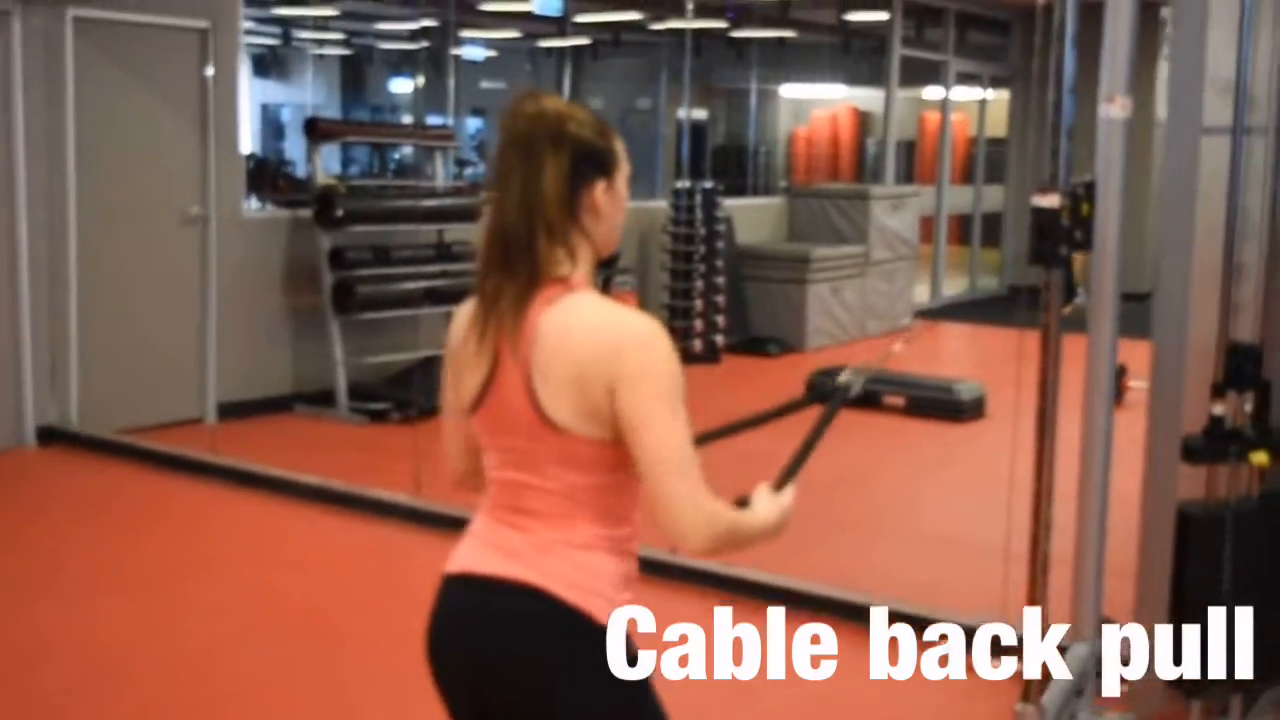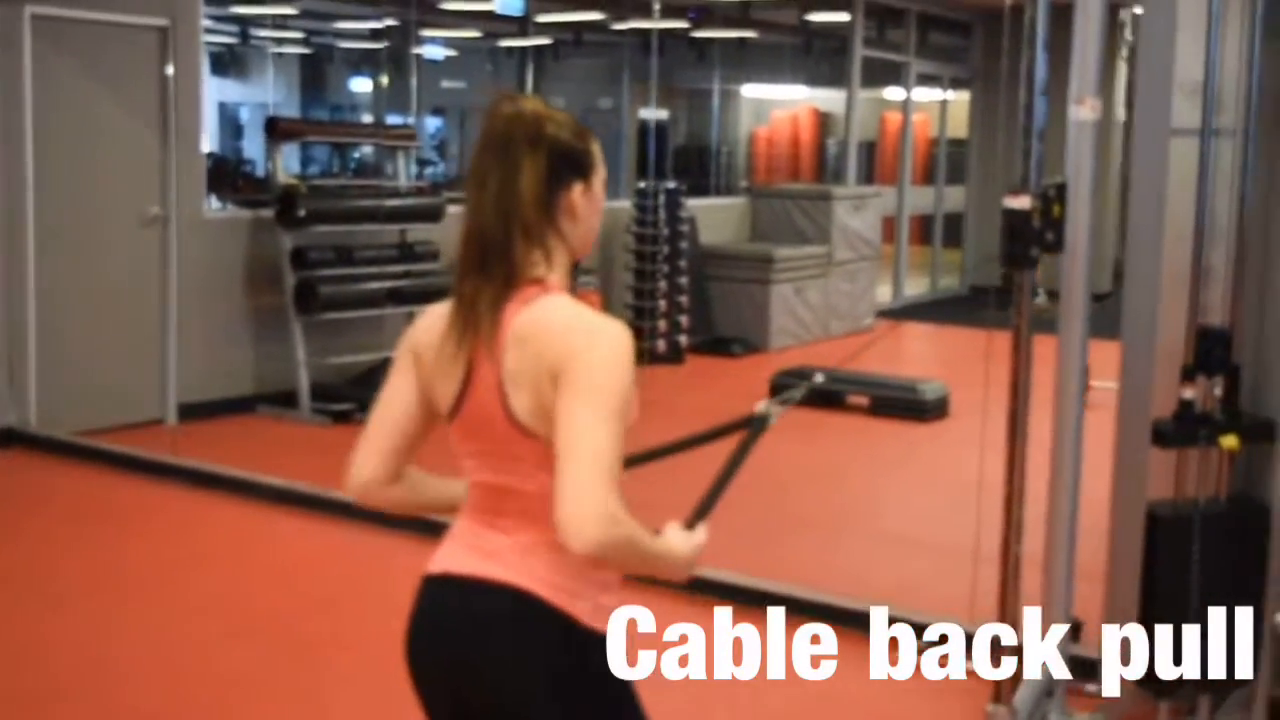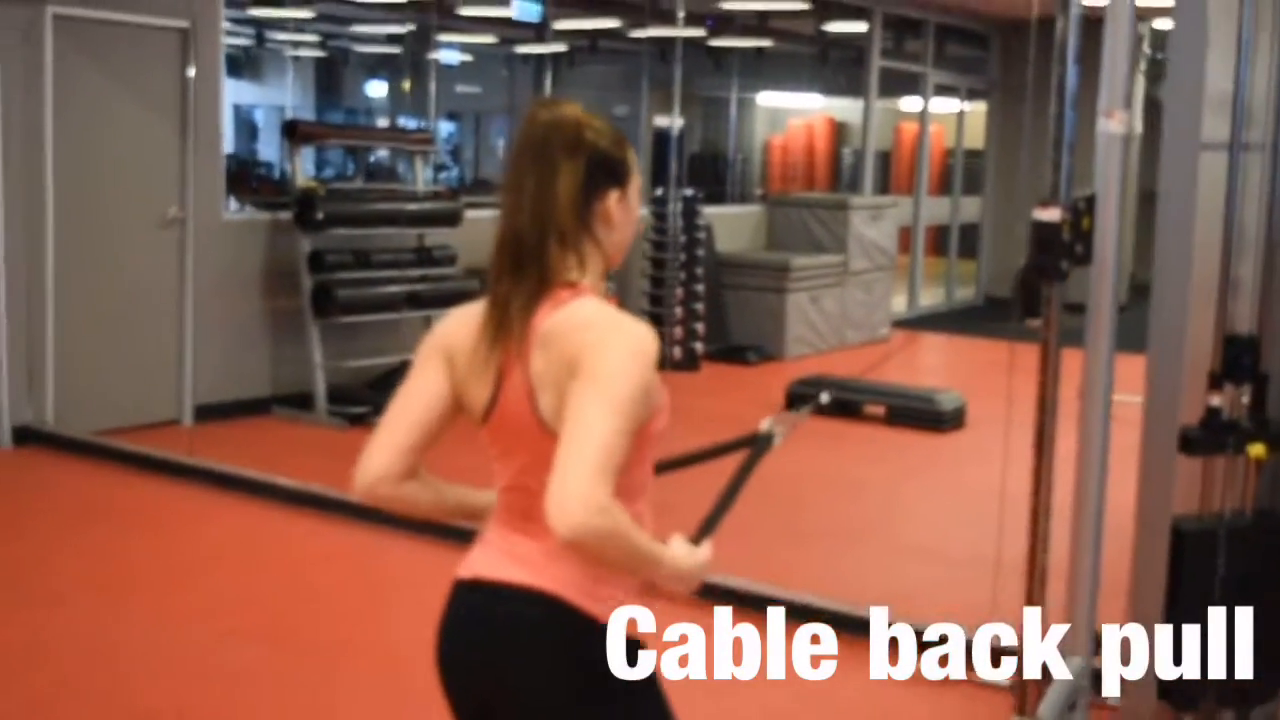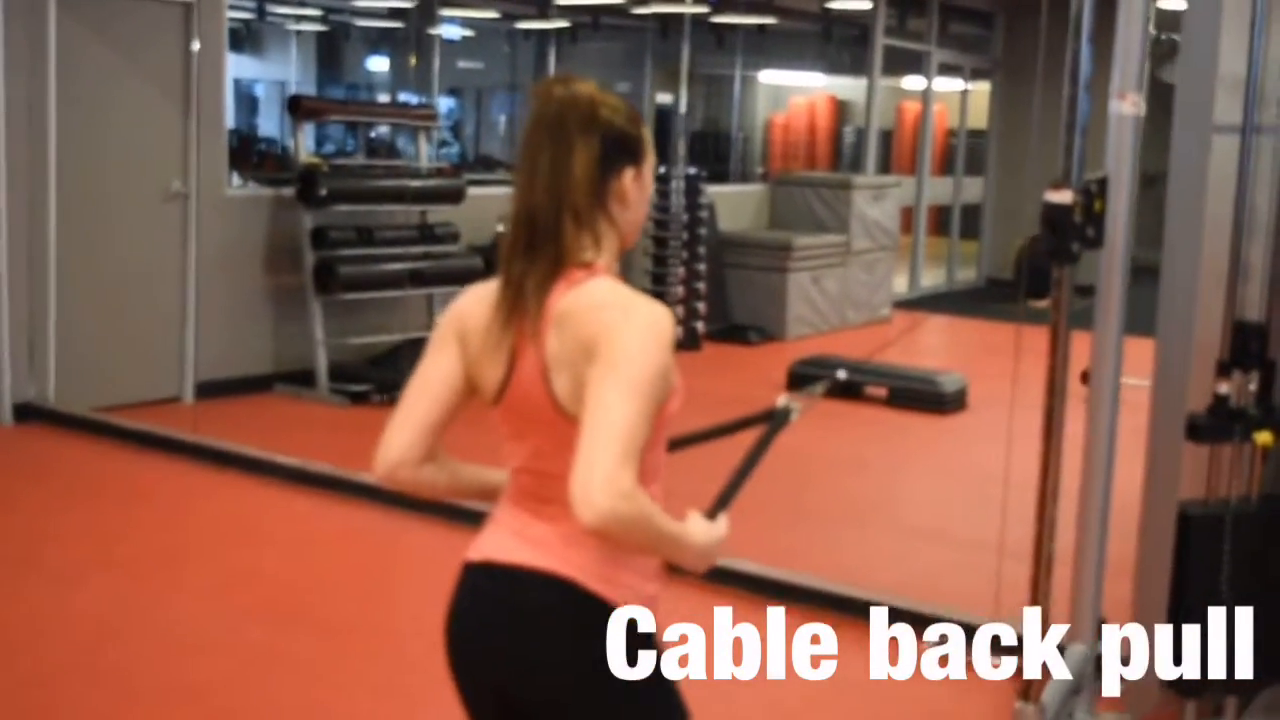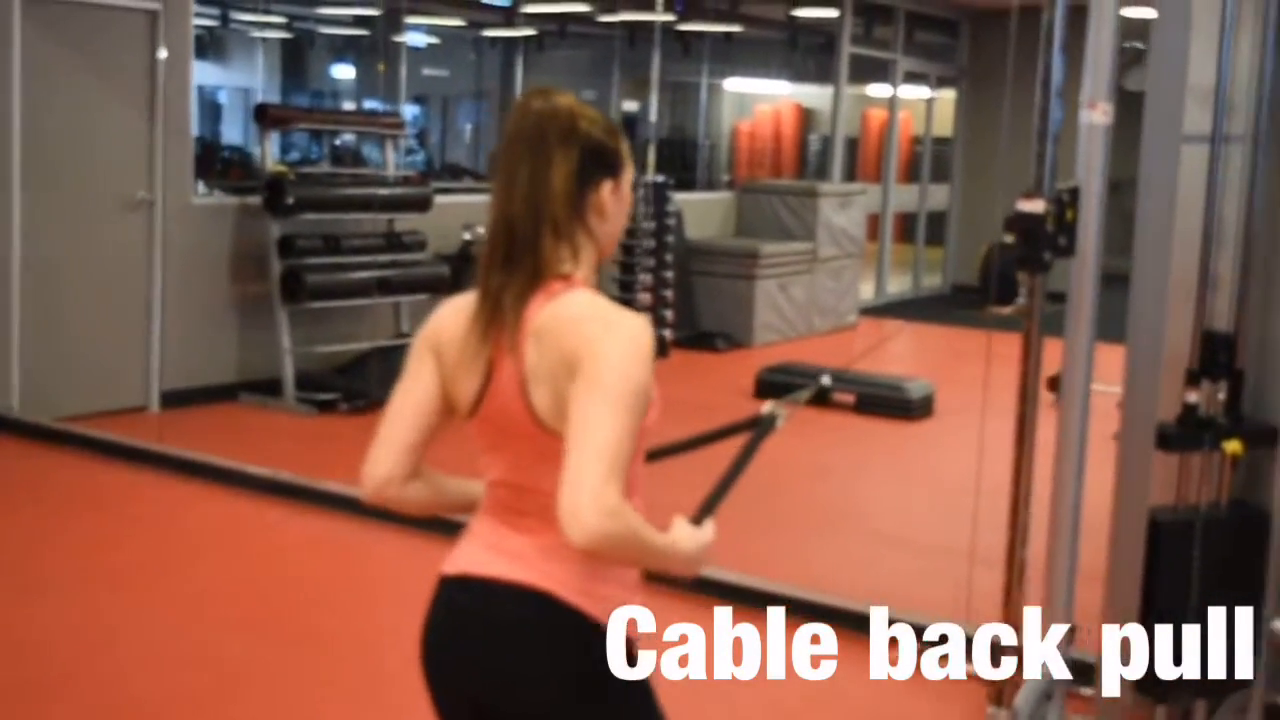
dt=0.2s
person 1, frame 1
left shoulder: (472, 323)
right shoulder: (624, 336)
right elbow: (694, 529)
right wrist: (764, 516)
left hip: (460, 615)
right hip: (561, 632)
person 1, frame 2
left shoulder: (435, 328)
right shoulder: (589, 336)
left elbow: (369, 481)
right elbow: (591, 531)
right wrist: (672, 553)
left hip: (438, 620)
right hip: (541, 637)
person 1, frame 3
left shoulder: (465, 330)
right shoulder: (618, 338)
left elbow: (378, 478)
right elbow: (578, 514)
right wrist: (670, 566)
left hip: (470, 626)
right hip: (570, 641)
person 1, frame 4
left shoulder: (477, 309)
right shoulder: (633, 318)
left elbow: (398, 462)
right elbow: (602, 501)
right wrist: (689, 543)
left hip: (480, 609)
right hip: (580, 626)
person 1, frame 5
left shoulder: (454, 323)
right shoulder: (612, 331)
left elbow: (384, 480)
right elbow: (590, 520)
right wrist: (678, 550)
left hip: (456, 622)
right hip: (561, 638)
